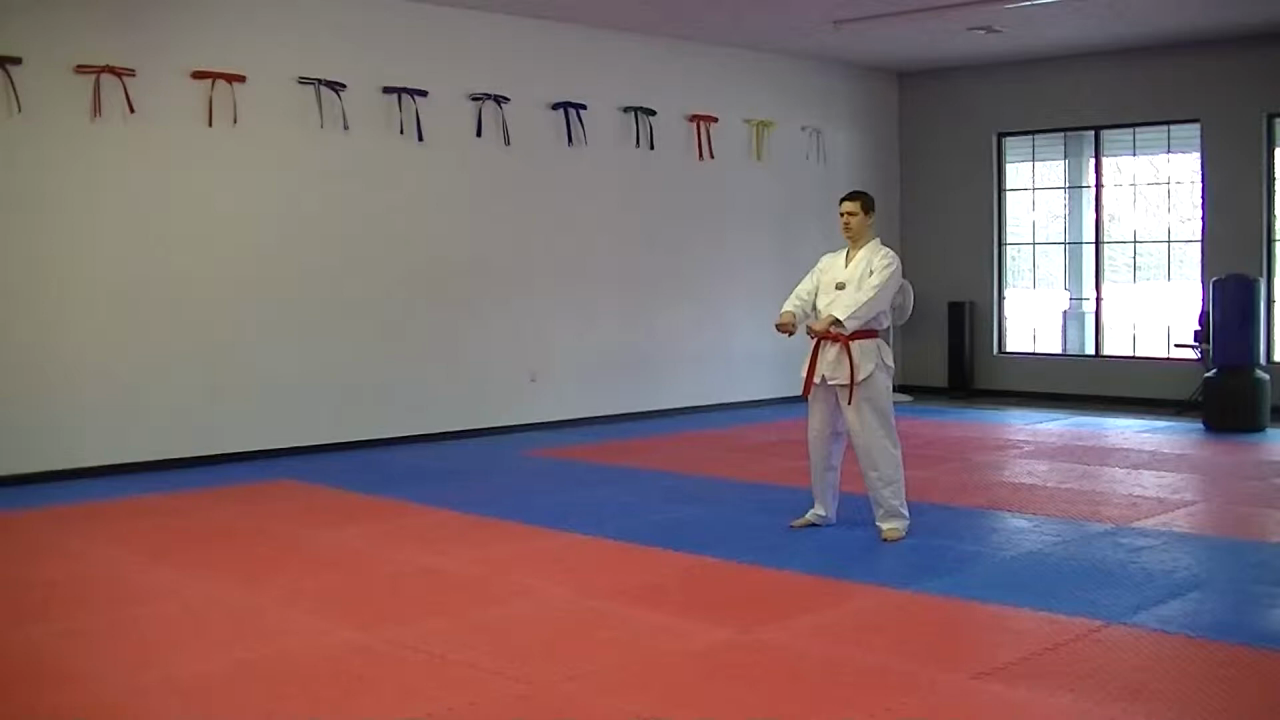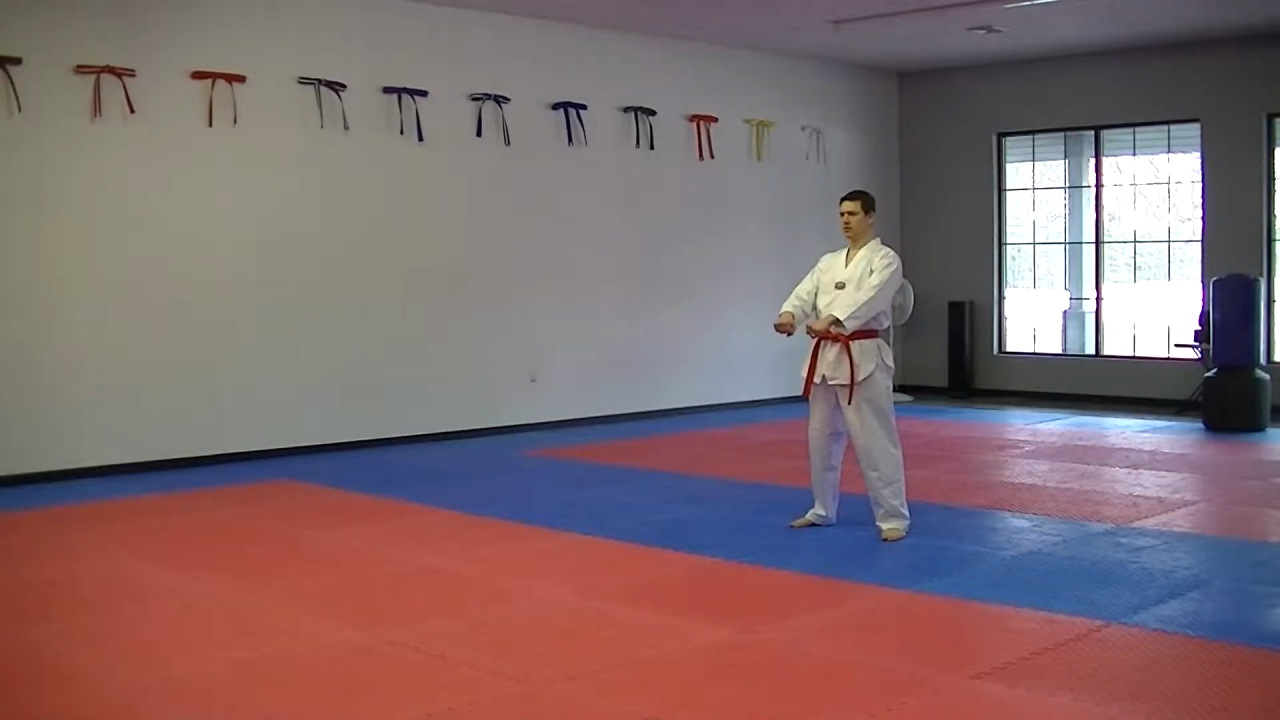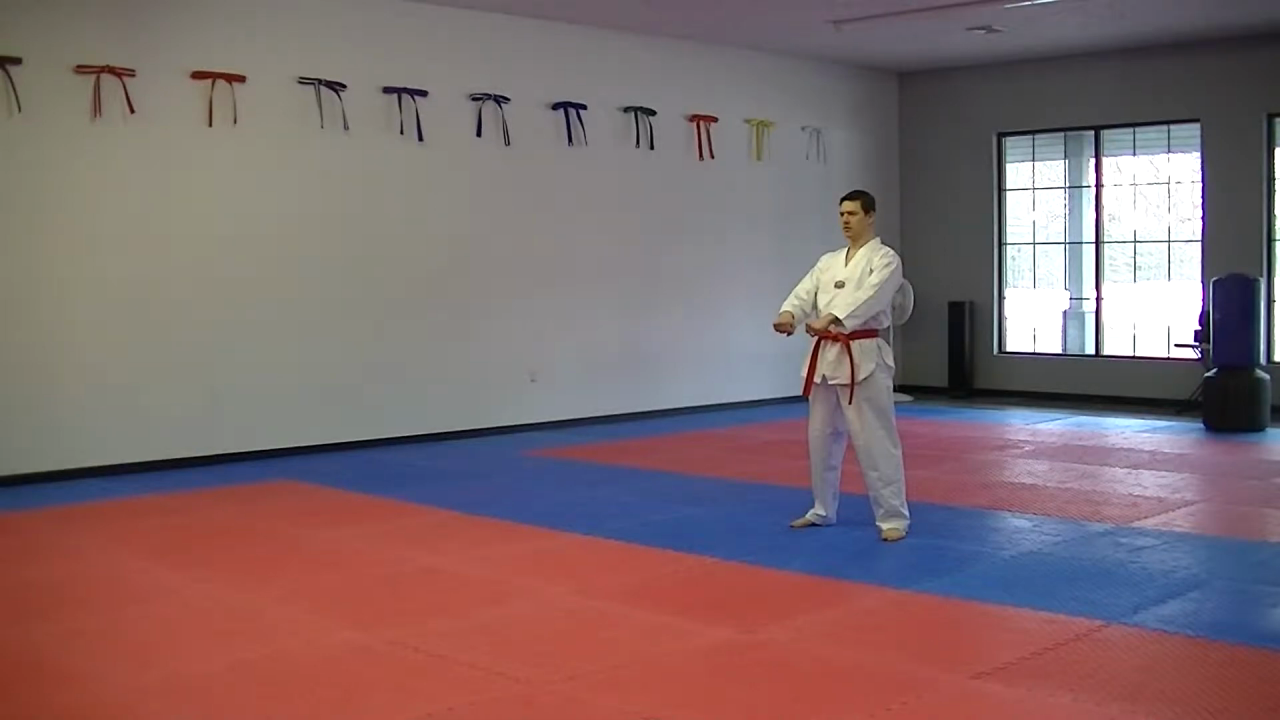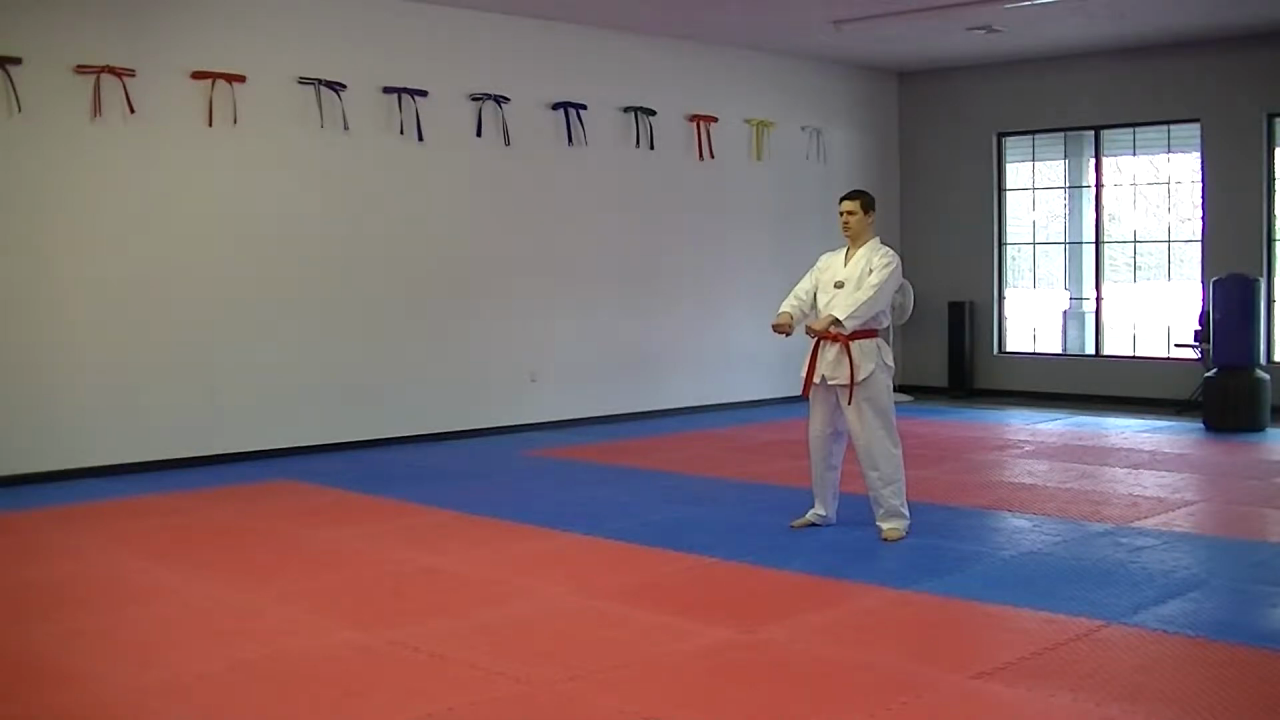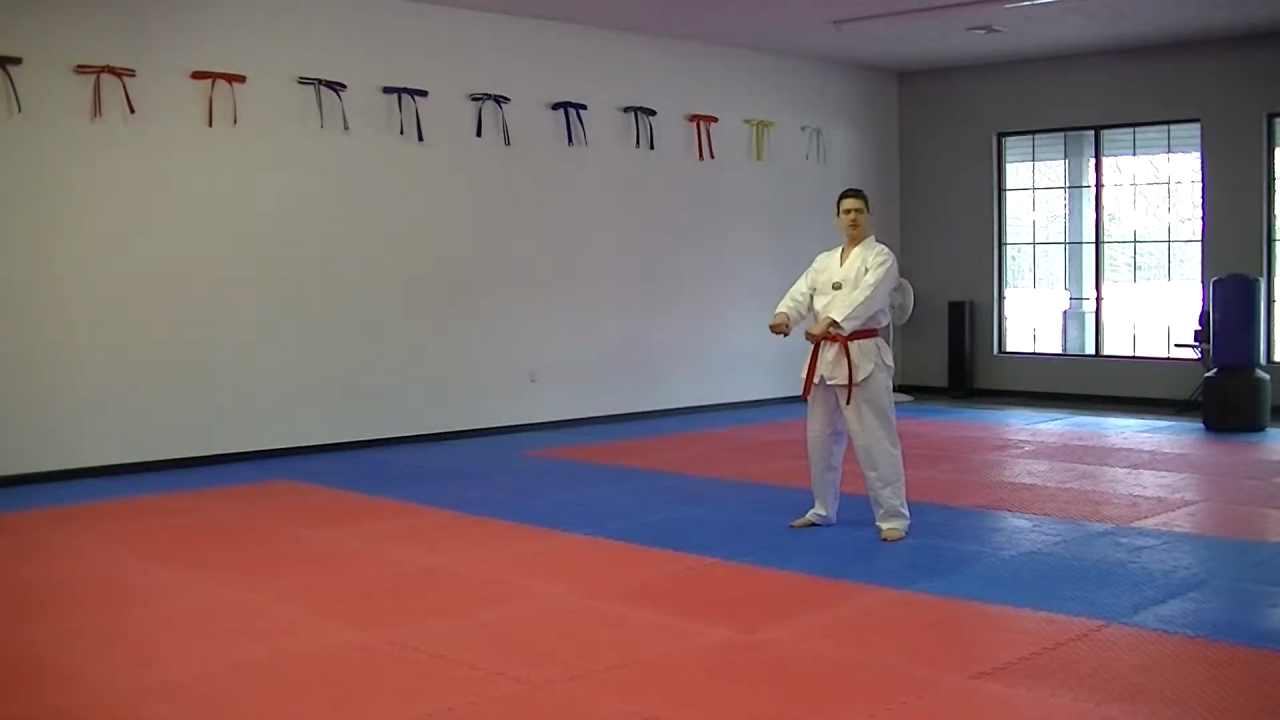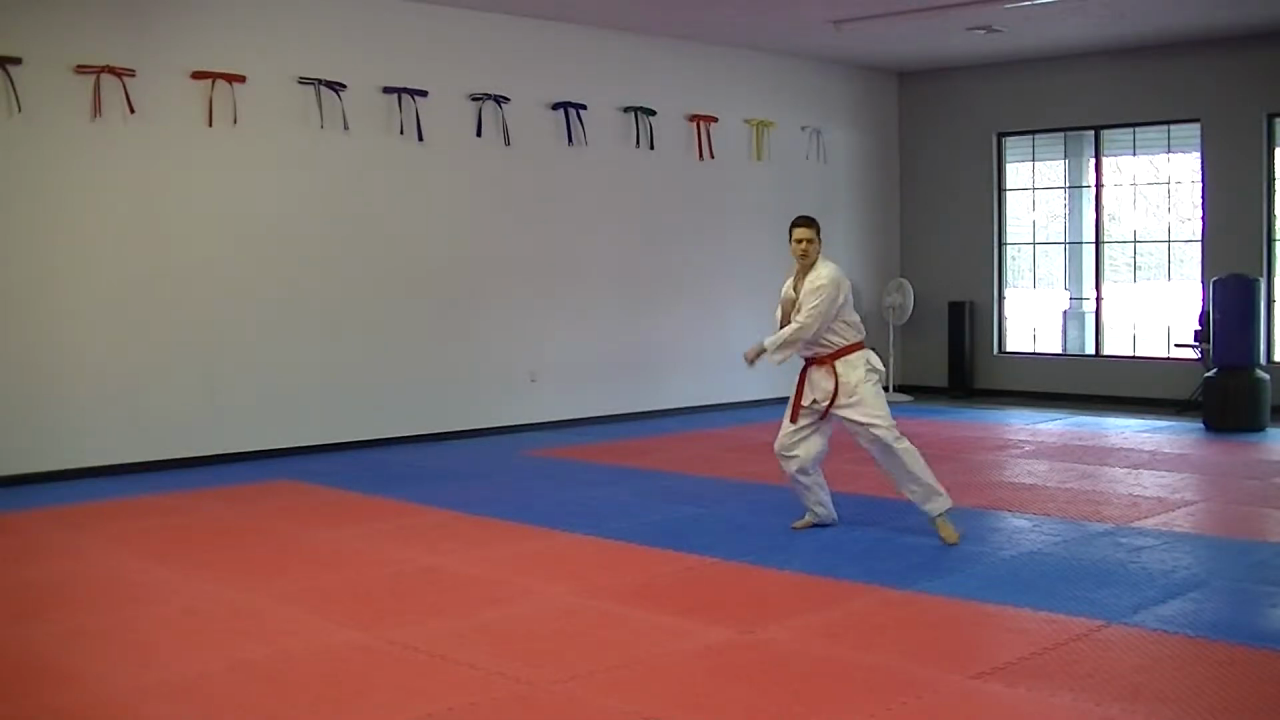
dt=0.5s
person 1, frame 1
left shoulder: (885, 260)
right shoulder: (828, 262)
left elbow: (868, 298)
right elbow: (805, 292)
left wrist: (830, 320)
right wrist: (789, 313)
left hip: (863, 357)
right hip: (825, 357)
left knee: (874, 439)
right knee: (821, 437)
left ankle: (893, 517)
right ankle: (823, 510)
person 1, frame 2
left shoulder: (885, 260)
right shoulder: (828, 262)
left elbow: (868, 298)
right elbow: (805, 292)
left wrist: (830, 320)
right wrist: (789, 313)
left hip: (863, 358)
right hip: (826, 357)
left knee: (875, 440)
right knee: (822, 437)
left ankle: (893, 517)
right ankle: (823, 510)
person 1, frame 3
left shoulder: (885, 259)
right shoulder: (828, 261)
left elbow: (867, 297)
right elbow: (805, 291)
left wrist: (829, 318)
right wrist: (788, 313)
left hip: (863, 357)
right hip: (826, 357)
left knee: (875, 439)
right knee: (822, 436)
left ankle: (893, 517)
right ankle: (823, 509)
person 1, frame 4
left shoulder: (885, 259)
right shoulder: (828, 261)
left elbow: (867, 298)
right elbow: (804, 292)
left wrist: (829, 319)
right wrist: (787, 314)
left hip: (863, 357)
right hip: (826, 357)
left knee: (875, 439)
right knee: (822, 436)
left ankle: (893, 517)
right ankle: (823, 509)
person 1, frame 5
left shoulder: (881, 257)
right shoulder: (824, 260)
left elbow: (865, 297)
right elbow: (801, 293)
left wrist: (827, 322)
right wrist: (783, 315)
left hip: (862, 357)
right hip: (826, 357)
left knee: (875, 440)
right knee: (821, 437)
left ankle: (893, 517)
right ankle: (823, 510)
person 1, frame 6
left shoulder: (829, 277)
right shoulder: (792, 284)
left elbow: (804, 330)
right elbow: (788, 325)
left wrist: (762, 349)
right wrist: (785, 315)
left hip: (851, 369)
right hip: (814, 375)
left knee: (883, 437)
right knee: (790, 448)
left ankle: (936, 509)
right ankle: (820, 511)
